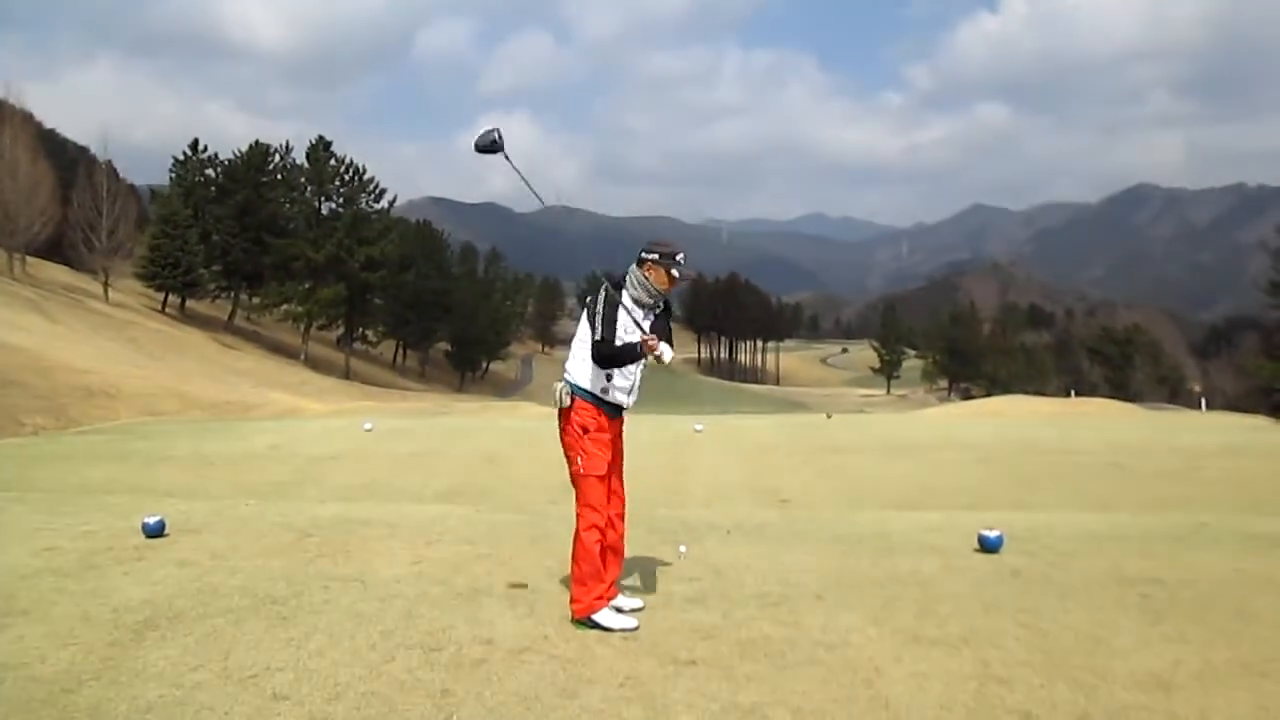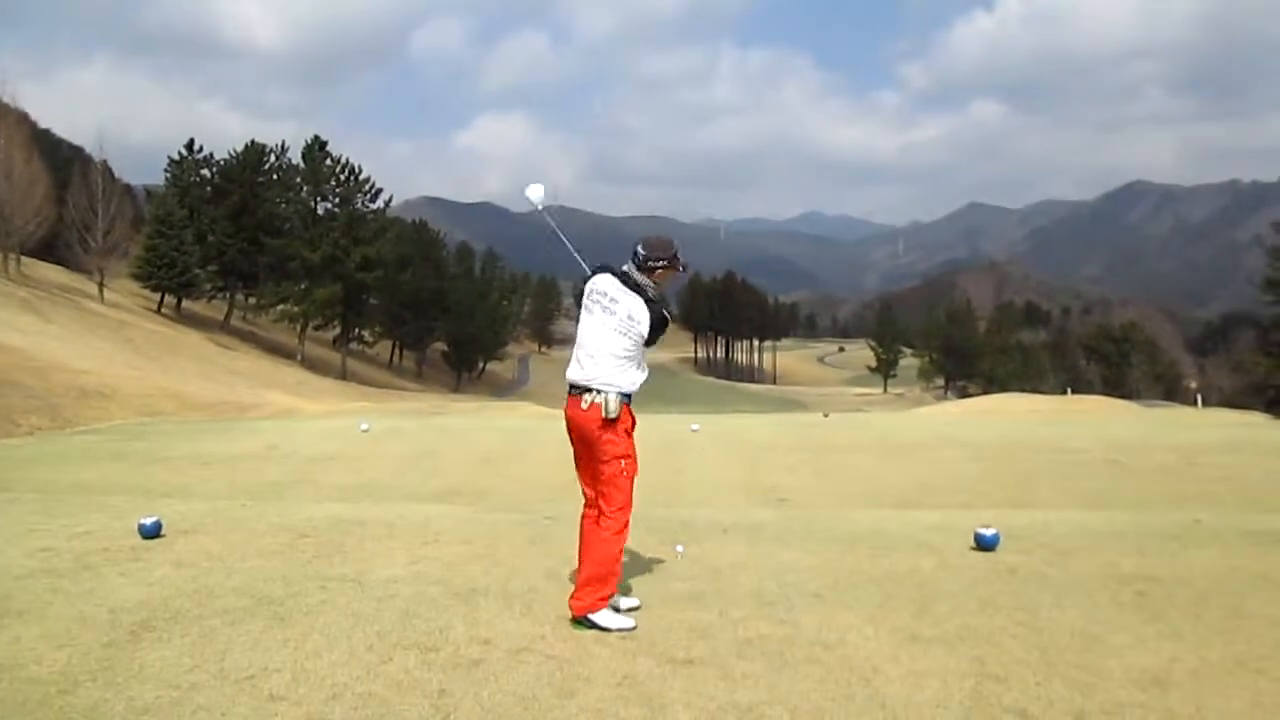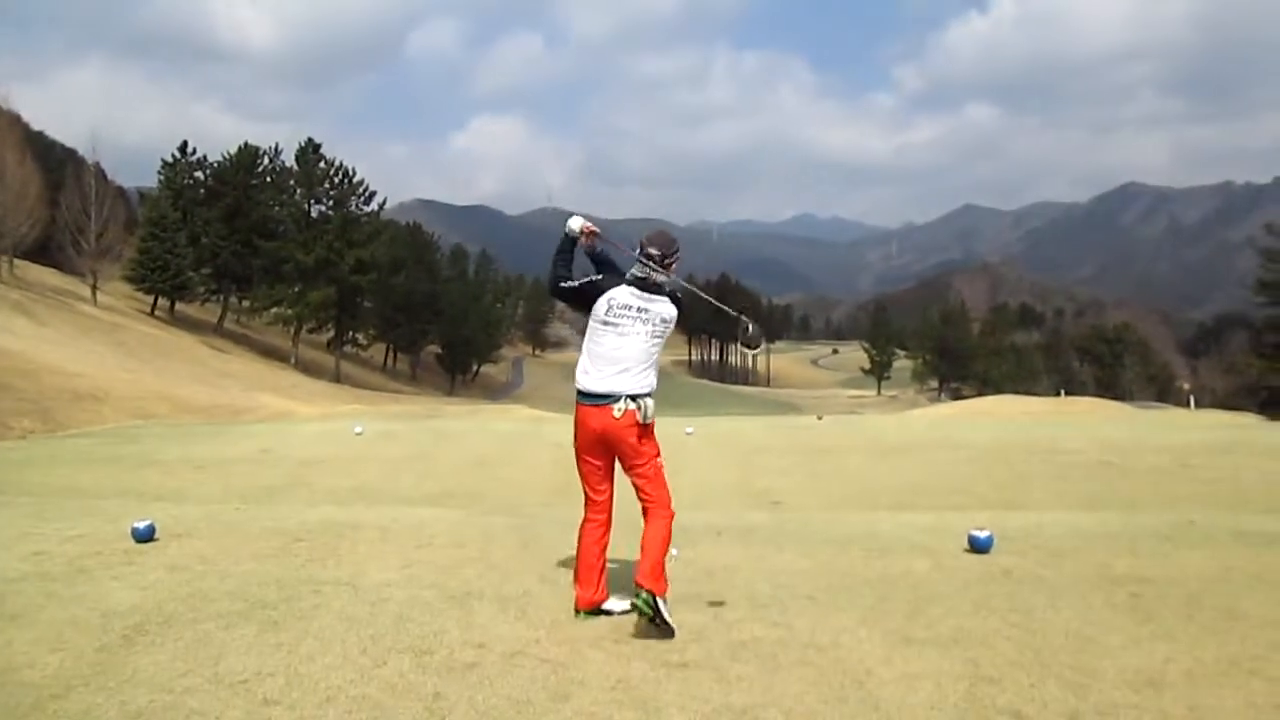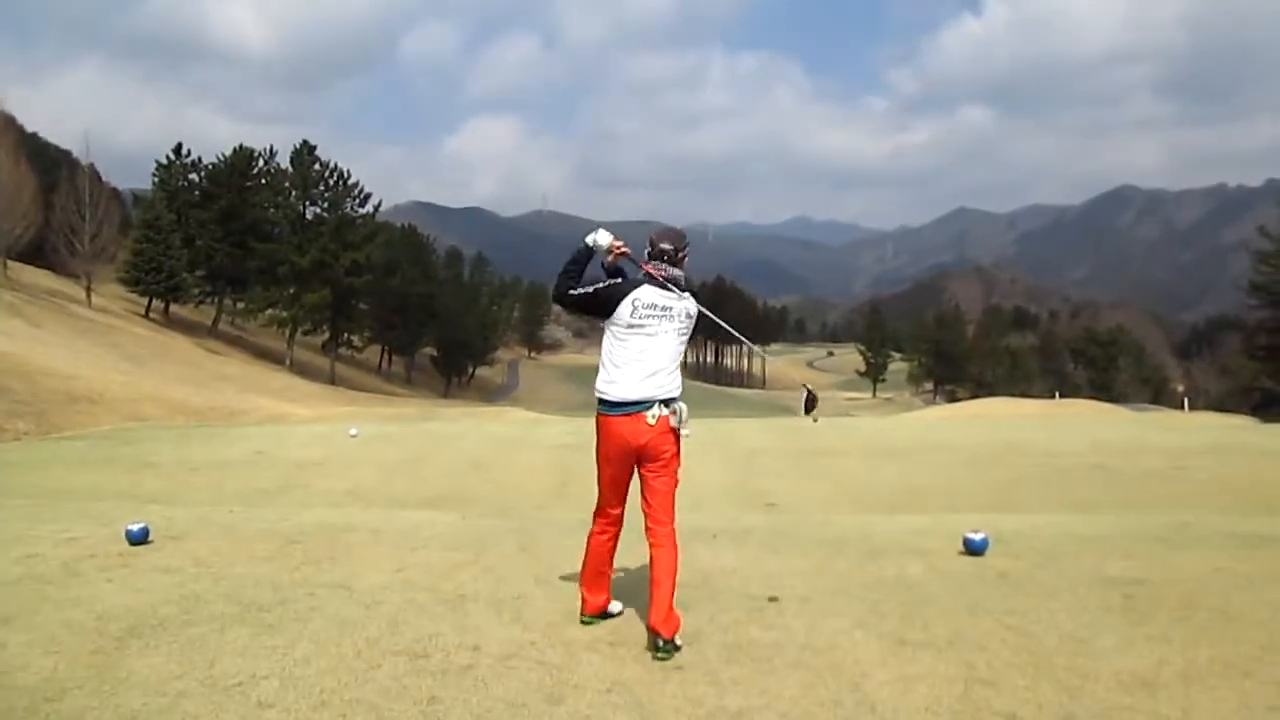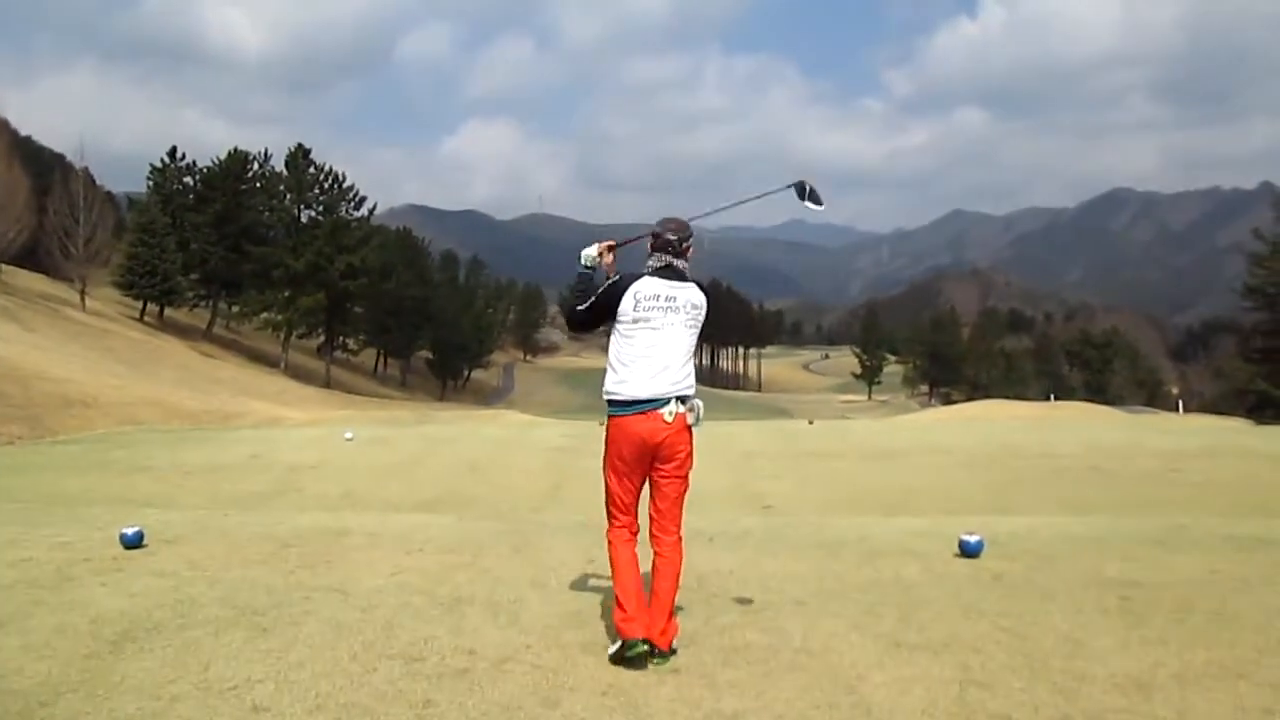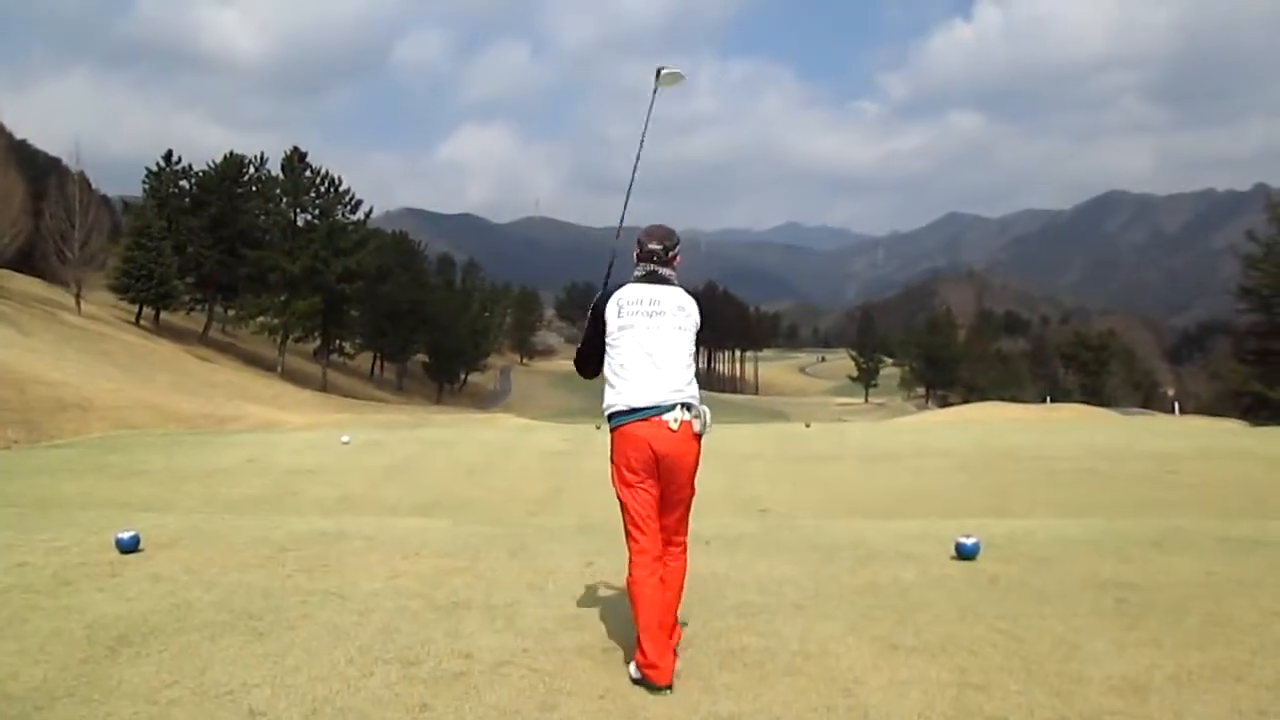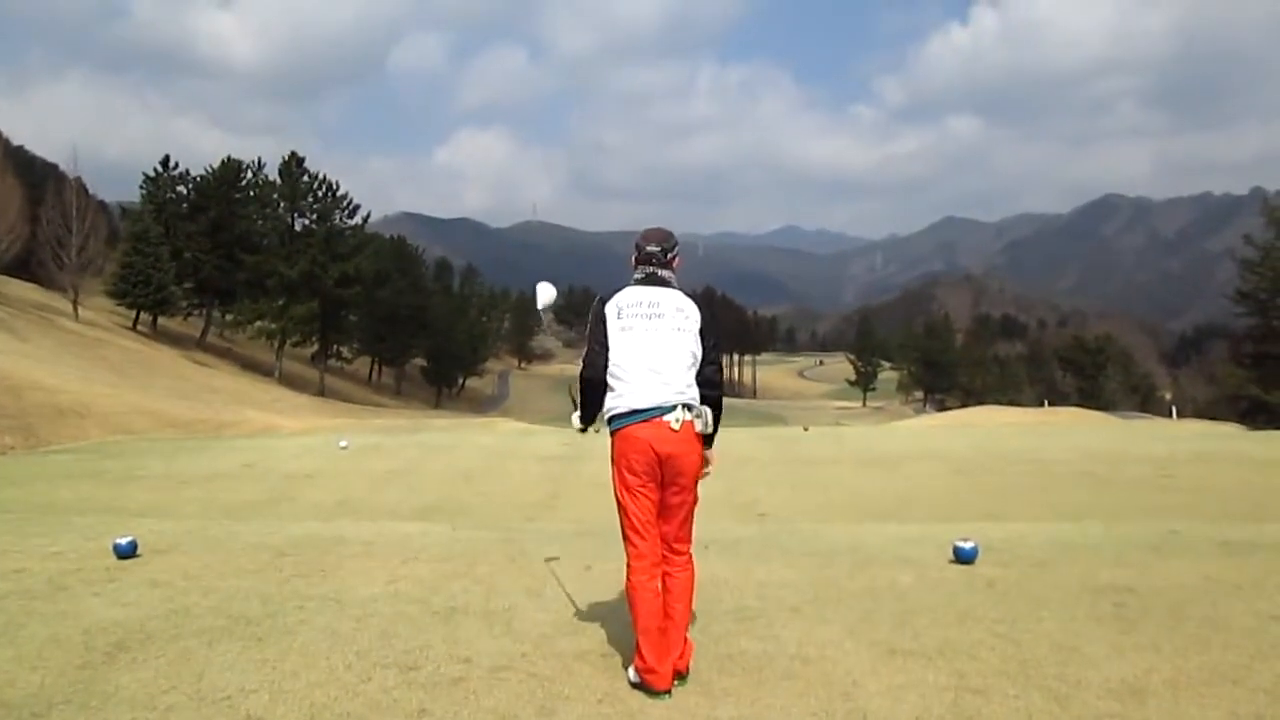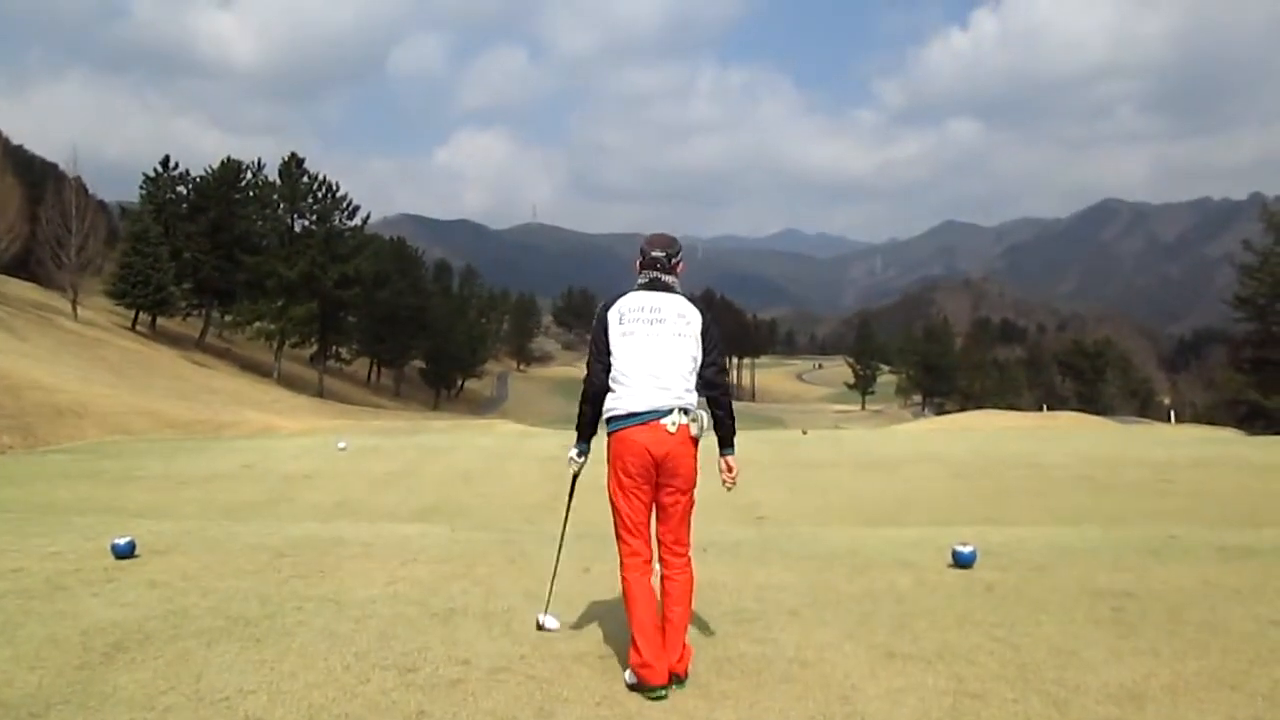
dt=0.3s
person 1, frame 1
left shoulder: (657, 311)
right shoulder: (609, 297)
left elbow: (664, 344)
right elbow: (603, 355)
left wrist: (661, 350)
right wrist: (639, 348)
left hip: (611, 416)
right hip: (584, 412)
left knee: (613, 509)
right knee: (593, 510)
left ankle: (605, 591)
right ankle: (587, 603)
person 1, frame 2
left shoulder: (599, 280)
right shoulder: (653, 314)
left hip: (577, 404)
right hip: (607, 412)
left knee: (596, 503)
right knee: (616, 509)
left ankle: (598, 591)
right ankle: (588, 603)
person 1, frame 3
left shoulder: (604, 291)
right shoulder: (671, 308)
left elbow: (557, 285)
left wrist: (571, 234)
right wrist: (594, 250)
left hip: (587, 412)
right hip: (630, 416)
left knee: (597, 506)
right knee: (658, 507)
left ankle: (589, 594)
right ankle: (649, 587)
person 1, frame 4
left shoulder: (623, 293)
right shoulder: (690, 306)
left elbow: (562, 295)
left wrist: (590, 247)
right wrist: (614, 269)
left hip: (616, 420)
right hip: (661, 422)
left knee: (608, 516)
right knee: (661, 527)
left ankle: (594, 602)
right ankle: (664, 630)
person 1, frame 5
left shoulder: (626, 288)
right shoulder: (698, 299)
left elbow: (575, 319)
left wrist: (589, 266)
right wrist: (613, 275)
left hip: (627, 421)
right hip: (676, 421)
left knee: (622, 527)
right knee: (668, 532)
left ankle: (633, 629)
right ankle: (661, 636)
person 1, frame 6
left shoulder: (612, 301)
right shoulder: (691, 306)
left elbow: (586, 367)
left hip: (631, 431)
right hip: (682, 428)
left knee: (643, 548)
right knee: (674, 542)
left ankle: (654, 665)
right ankle: (665, 641)
person 1, frame 7
left shoulder: (611, 305)
right shoulder: (693, 309)
left elbow: (593, 375)
right elbow: (712, 380)
left wrist: (586, 417)
right wrist: (708, 440)
left hip: (632, 434)
right hip: (684, 431)
left knee: (642, 554)
right knee: (678, 551)
left ankle: (653, 670)
right ankle: (677, 658)
person 1, frame 8
left shoulder: (614, 310)
right shoulder: (695, 315)
left elbow: (595, 380)
right elbow: (716, 384)
left wrist: (582, 441)
right wrist: (726, 447)
left hip: (629, 436)
right hip: (680, 435)
left knee: (635, 555)
right knee: (676, 552)
left ankle: (649, 669)
right ankle: (675, 661)
